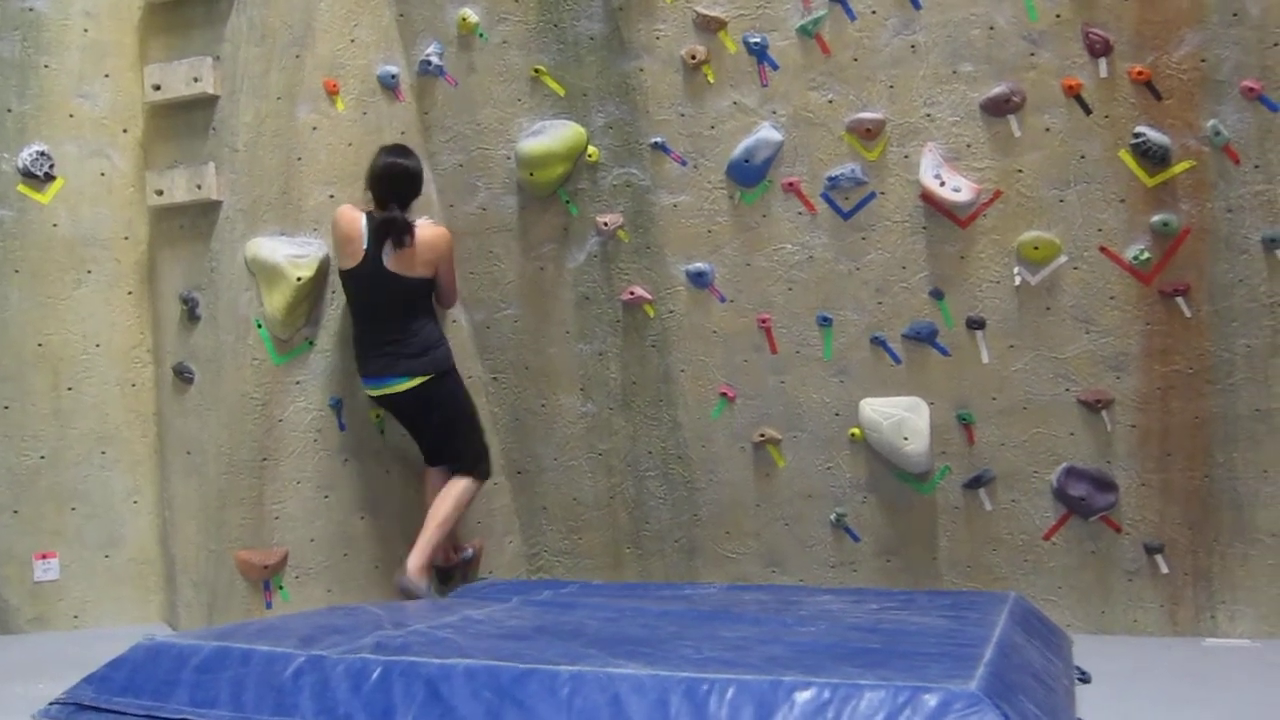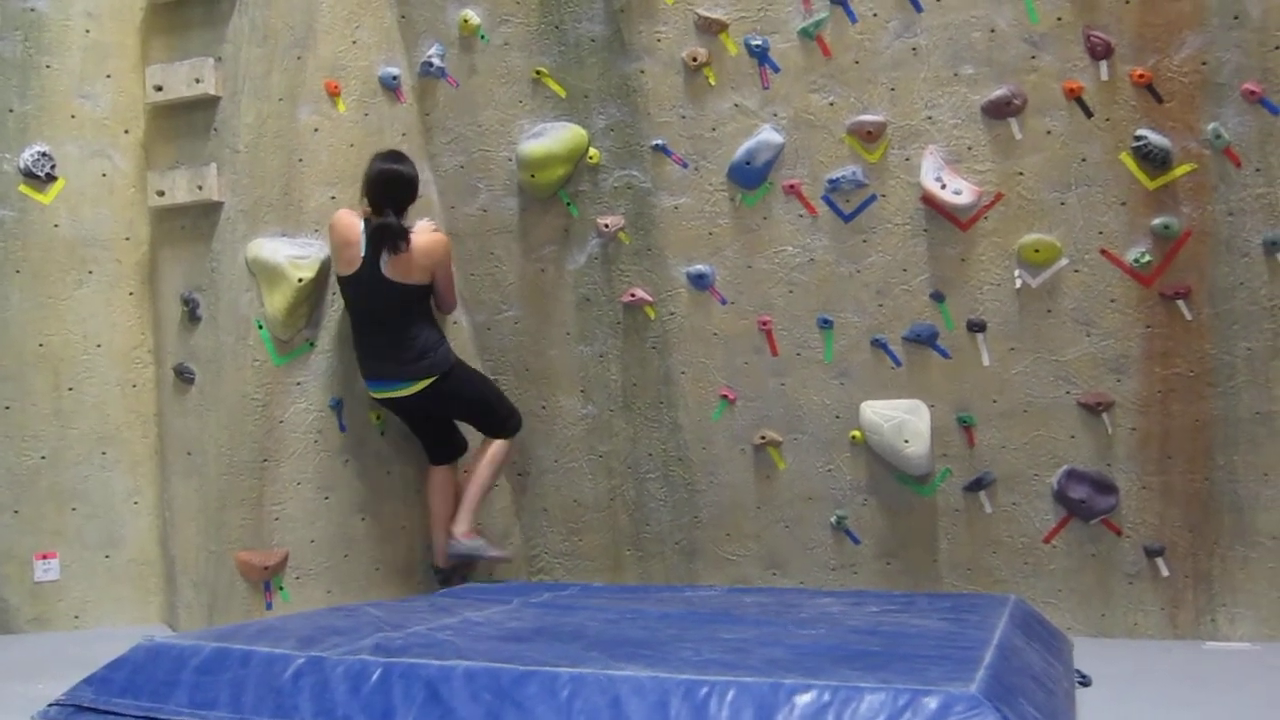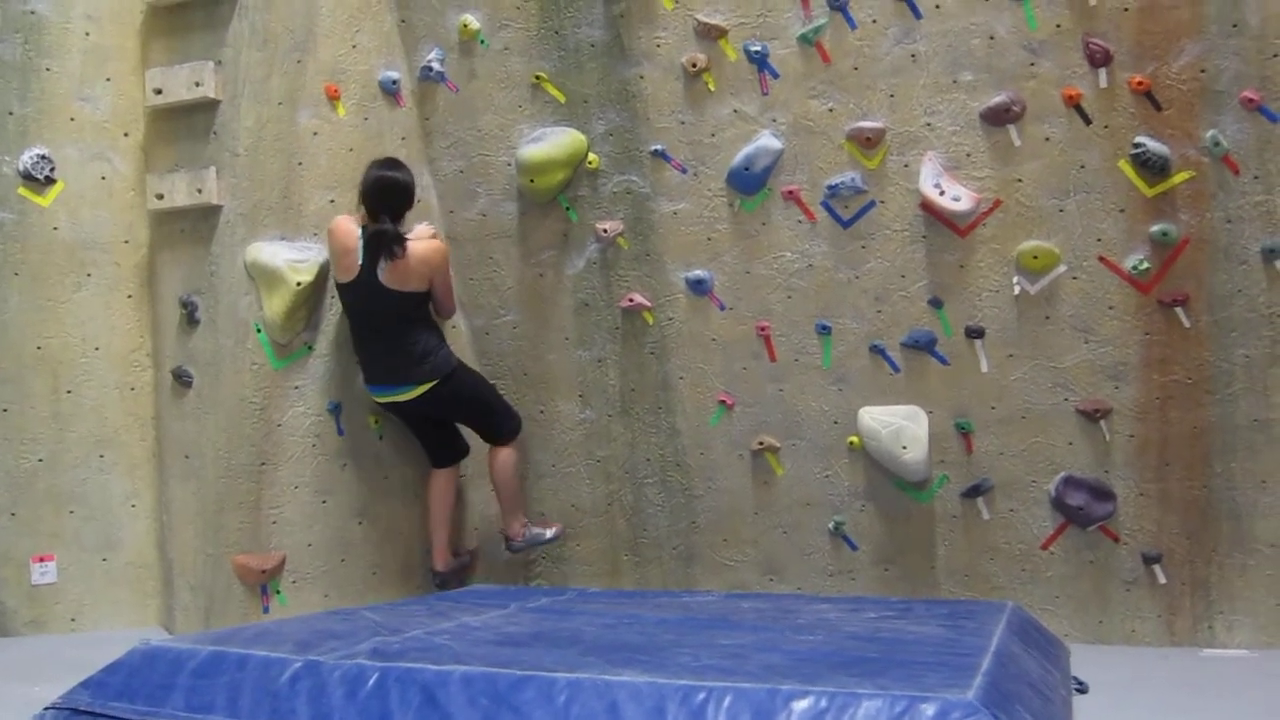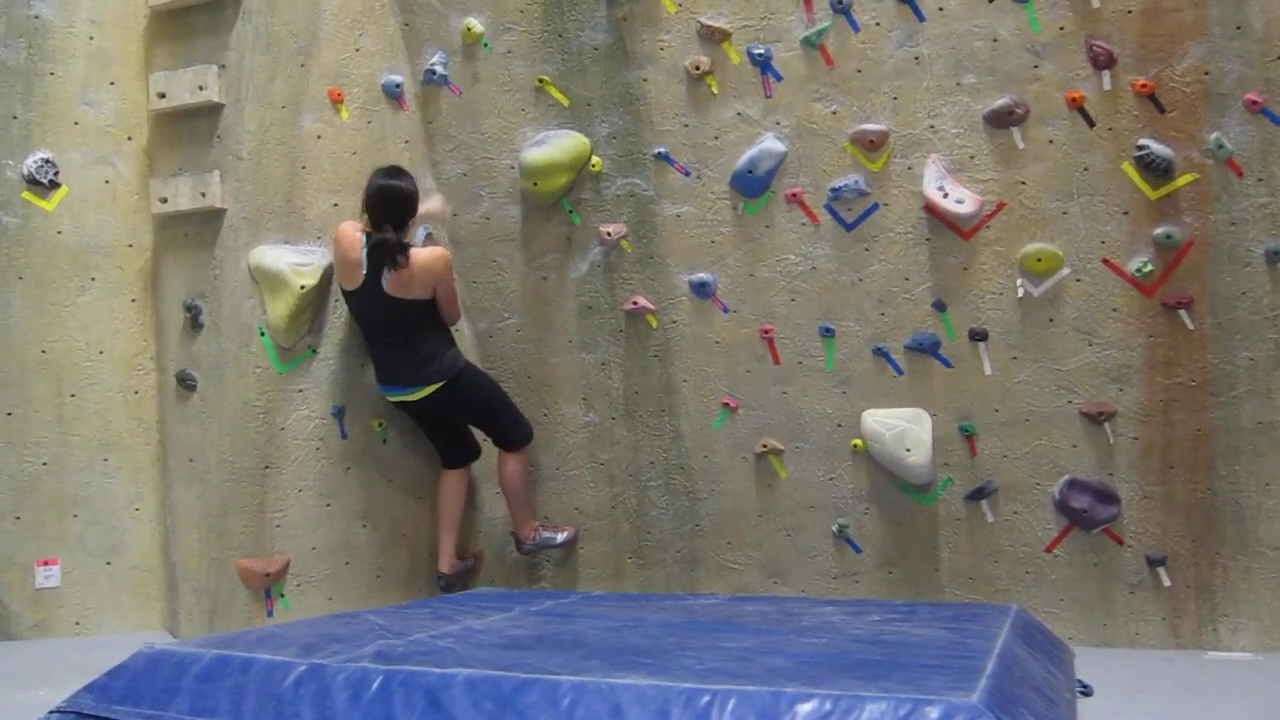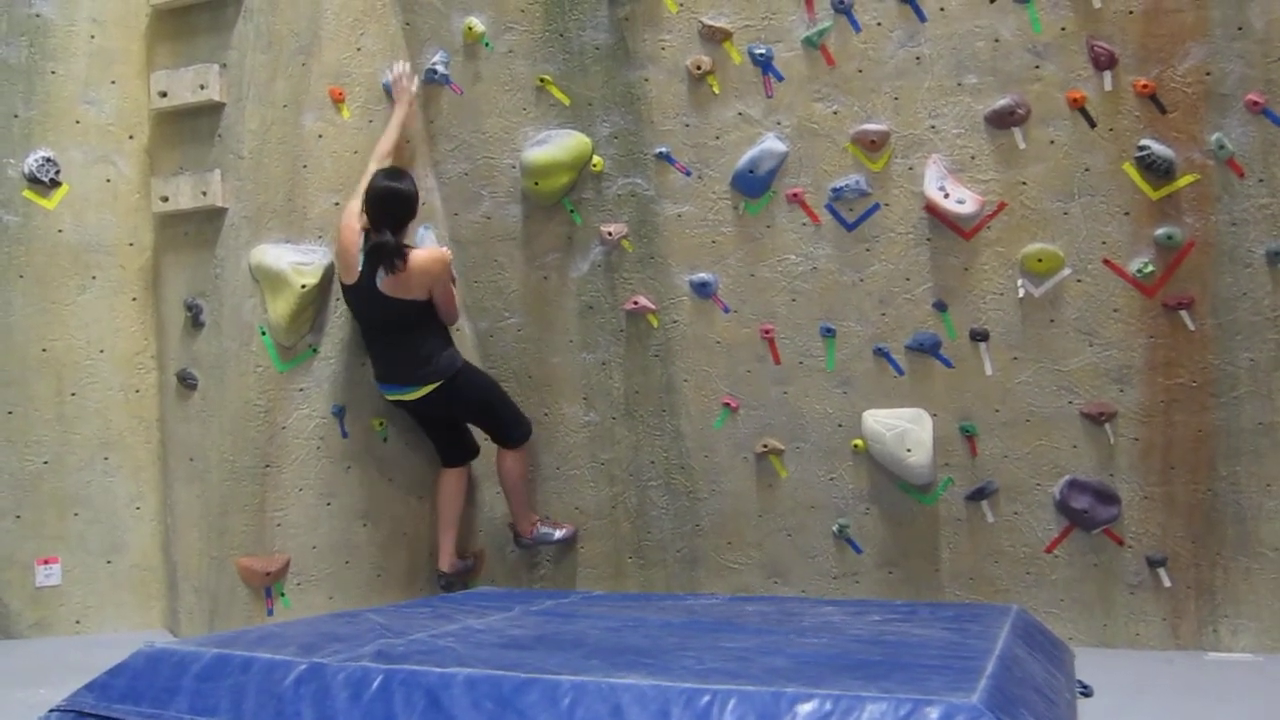
dt=0.2s
person 1, frame 1
left shoulder: (344, 222)
right shoulder: (434, 238)
left hip: (374, 378)
right hip: (425, 370)
left knee: (440, 456)
right knee: (471, 467)
left ankle: (445, 557)
right ankle: (416, 568)
person 1, frame 2
left shoulder: (342, 228)
right shoulder: (432, 243)
left hip: (378, 381)
right hip: (430, 371)
left knee: (443, 451)
right knee: (504, 424)
left ankle: (445, 556)
right ankle: (463, 530)
person 1, frame 3
left shoulder: (340, 234)
right shoulder: (429, 252)
right elbow: (446, 310)
left hip: (383, 387)
right hip: (433, 375)
left knee: (444, 455)
right knee: (505, 430)
left ankle: (443, 562)
right ankle: (515, 529)
person 1, frame 4
left shoulder: (346, 239)
right shoulder: (430, 261)
right elbow: (452, 315)
left wrist: (418, 211)
left hip: (394, 387)
right hip: (440, 379)
left knee: (456, 456)
right knee: (515, 436)
left ankle: (447, 566)
right ankle: (526, 533)
person 1, frame 5
left shoulder: (348, 240)
right shoulder: (428, 262)
left elbow: (377, 166)
right elbow: (450, 316)
left wrist: (402, 105)
left hip: (395, 387)
right hip: (439, 378)
left knee: (456, 454)
right knee: (514, 433)
left ankle: (448, 563)
right ankle: (525, 527)
